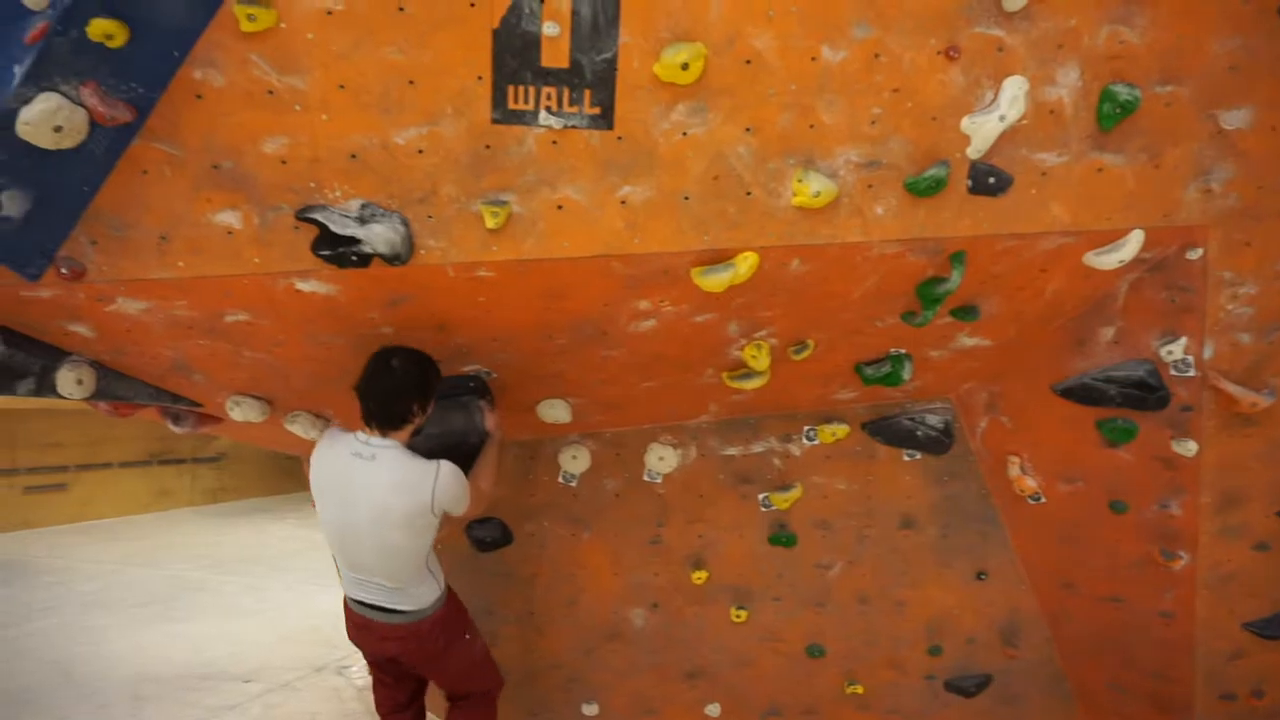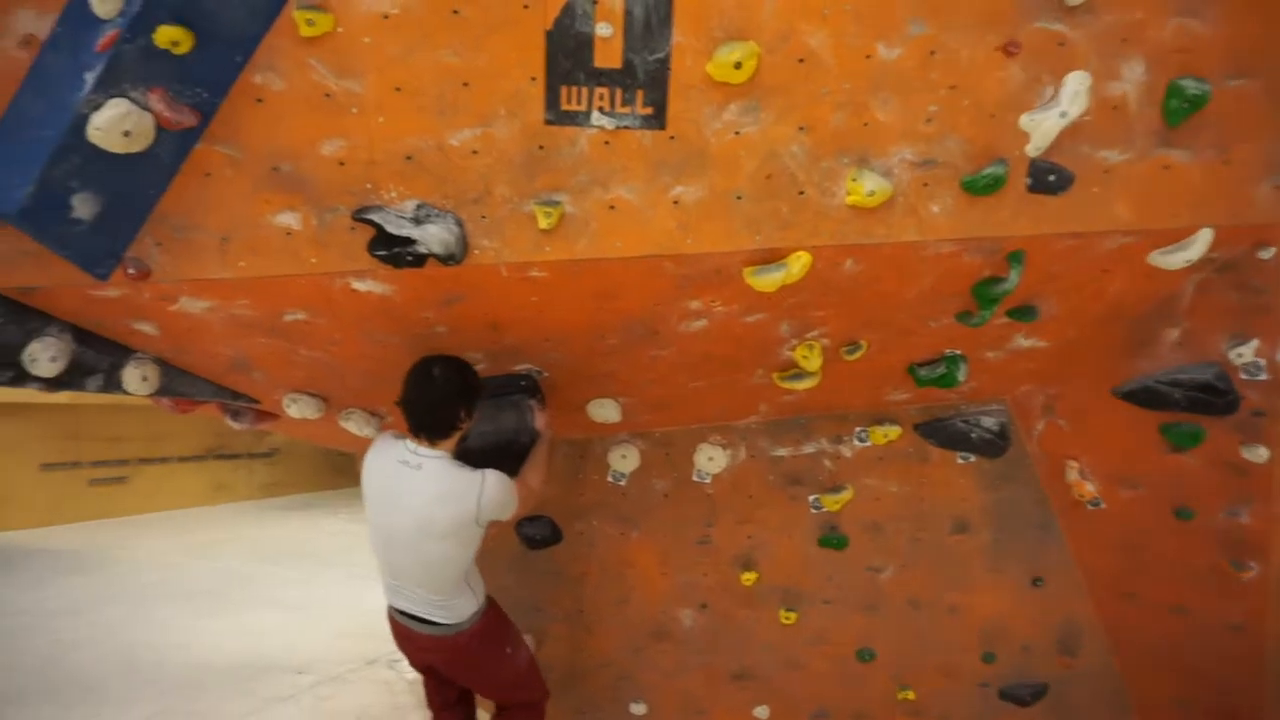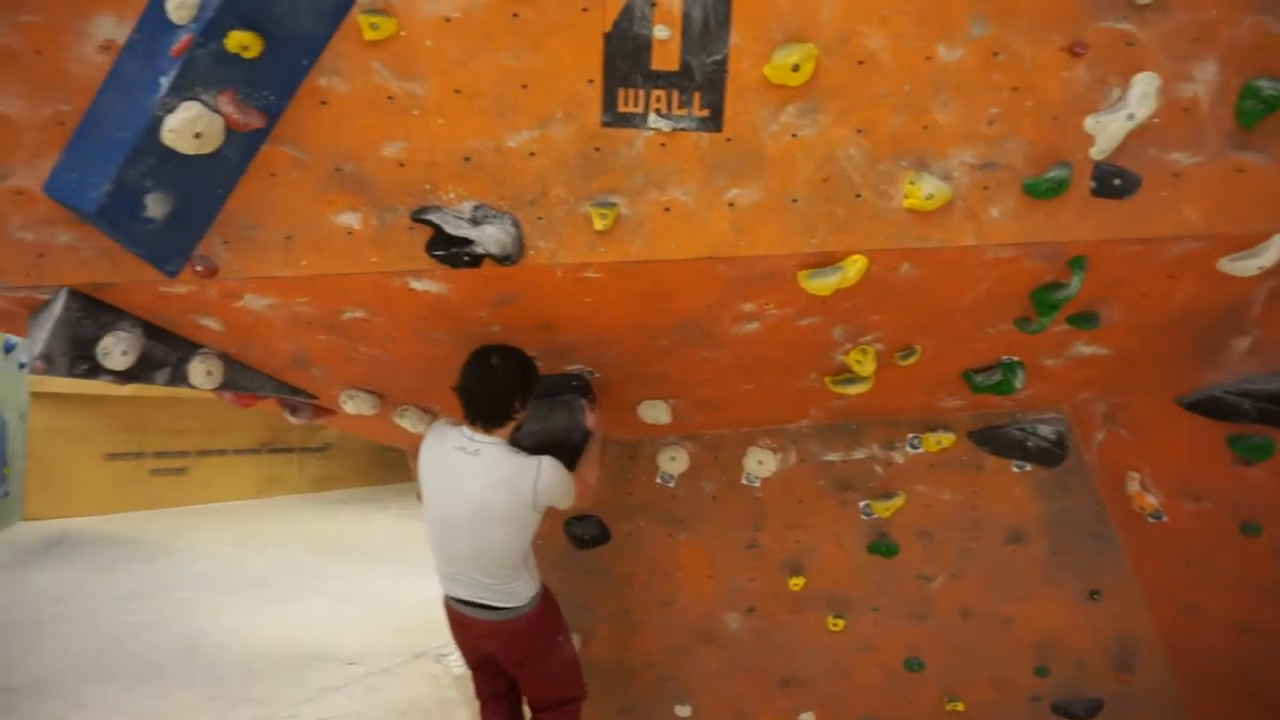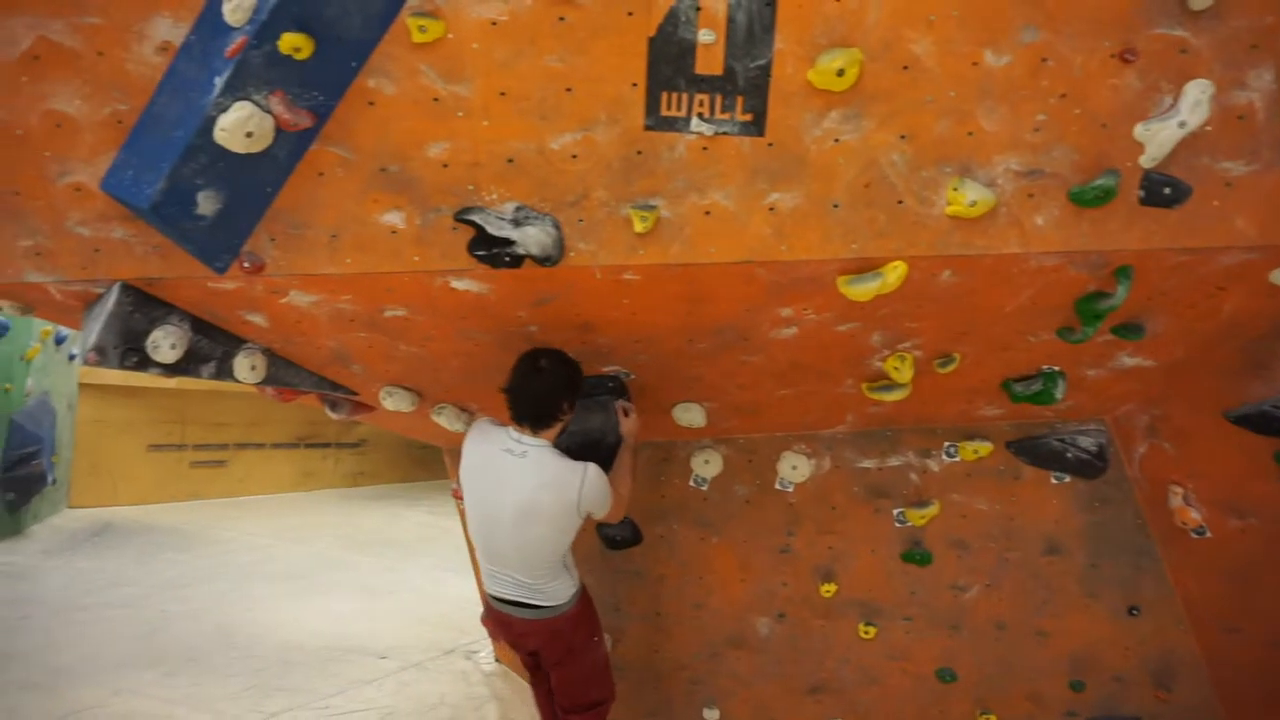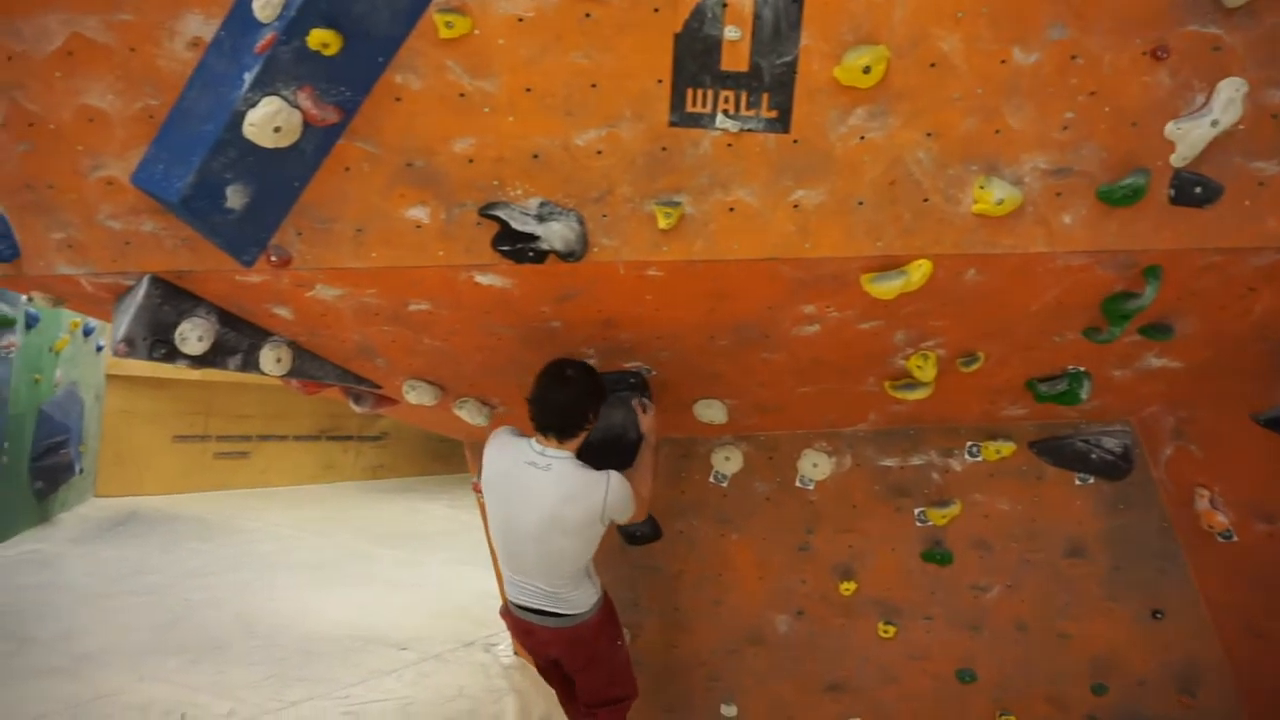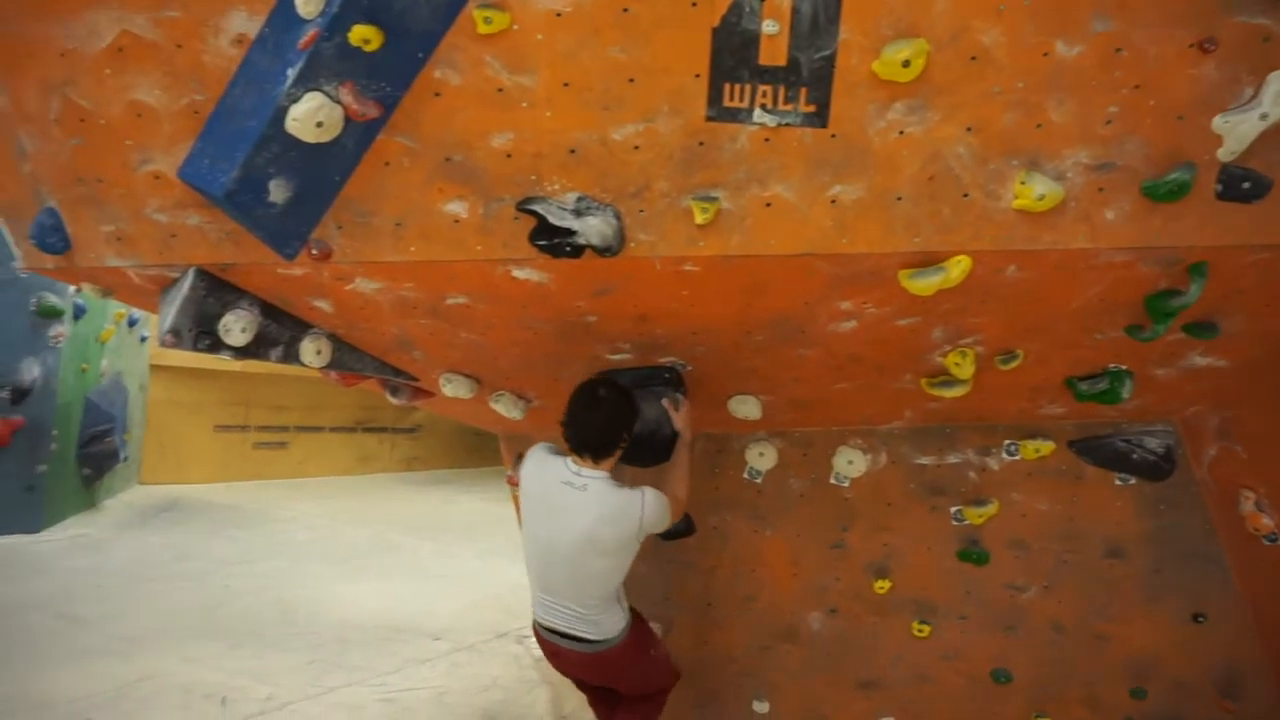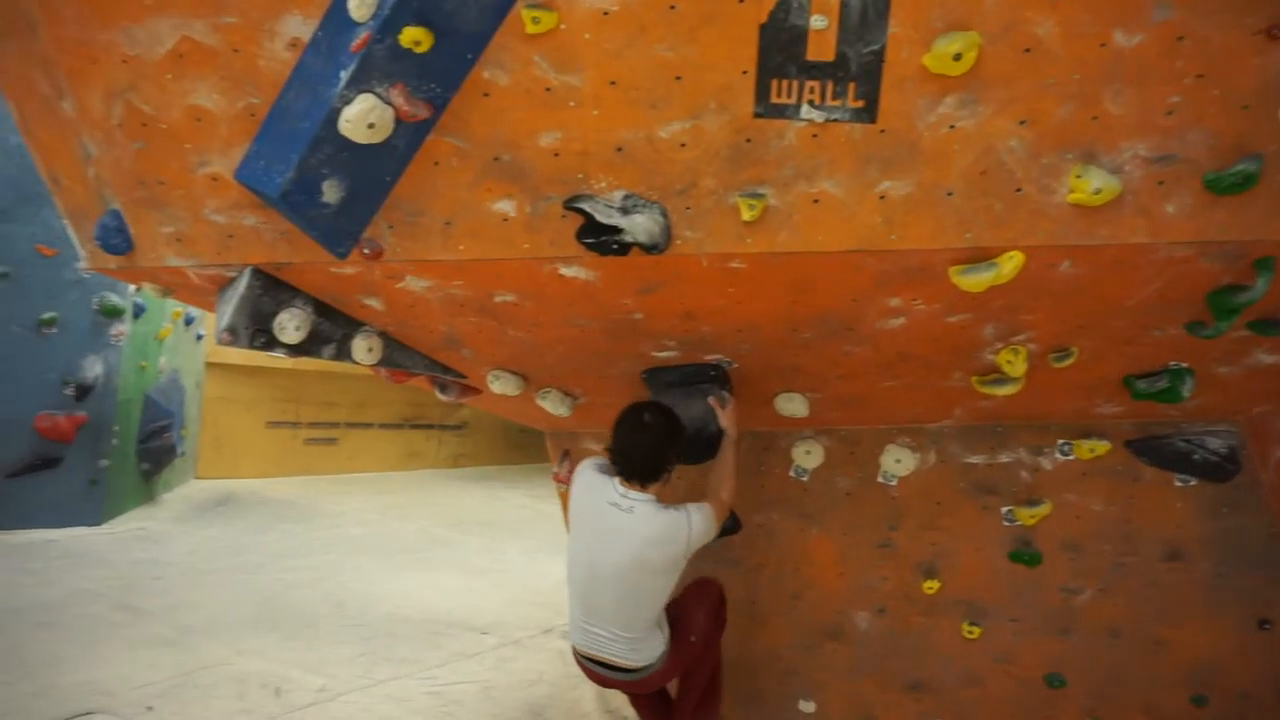
dt=0.2s
person 1, frame 1
left shoulder: (327, 447)
right shoulder: (435, 478)
right elbow: (475, 502)
right wrist: (493, 437)
left hip: (361, 616)
right hip: (422, 620)
person 1, frame 2
left shoulder: (378, 452)
right shoulder: (481, 487)
right elbow: (526, 496)
right wrist: (543, 435)
left hip: (403, 623)
right hip: (462, 630)
person 1, frame 3
left shoulder: (434, 439)
right shoulder: (537, 473)
right elbow: (583, 494)
right wrist: (595, 434)
left hip: (460, 612)
right hip: (518, 618)
person 1, frame 4
left shoulder: (477, 438)
right shoulder: (580, 478)
right elbow: (616, 510)
right wrist: (628, 441)
left hip: (499, 609)
right hip: (558, 615)
left knee: (545, 682)
person 1, frame 5
left shoulder: (498, 446)
right shoulder: (602, 487)
right elbow: (638, 508)
right wrist: (649, 438)
left hip: (521, 616)
right hip: (578, 621)
left knee: (567, 687)
person 1, frame 6
left shoulder: (535, 463)
right shoulder: (637, 506)
right elbow: (675, 504)
right wrist: (684, 436)
left hip: (547, 636)
right hip: (605, 644)
left knee: (599, 691)
right knee: (652, 687)
person 1, frame 7
left shoulder: (585, 479)
right shoulder: (682, 526)
left elbow: (625, 455)
right elbow: (720, 502)
right wrist: (729, 435)
left hip: (585, 658)
right hip: (643, 668)
right knee: (709, 595)
